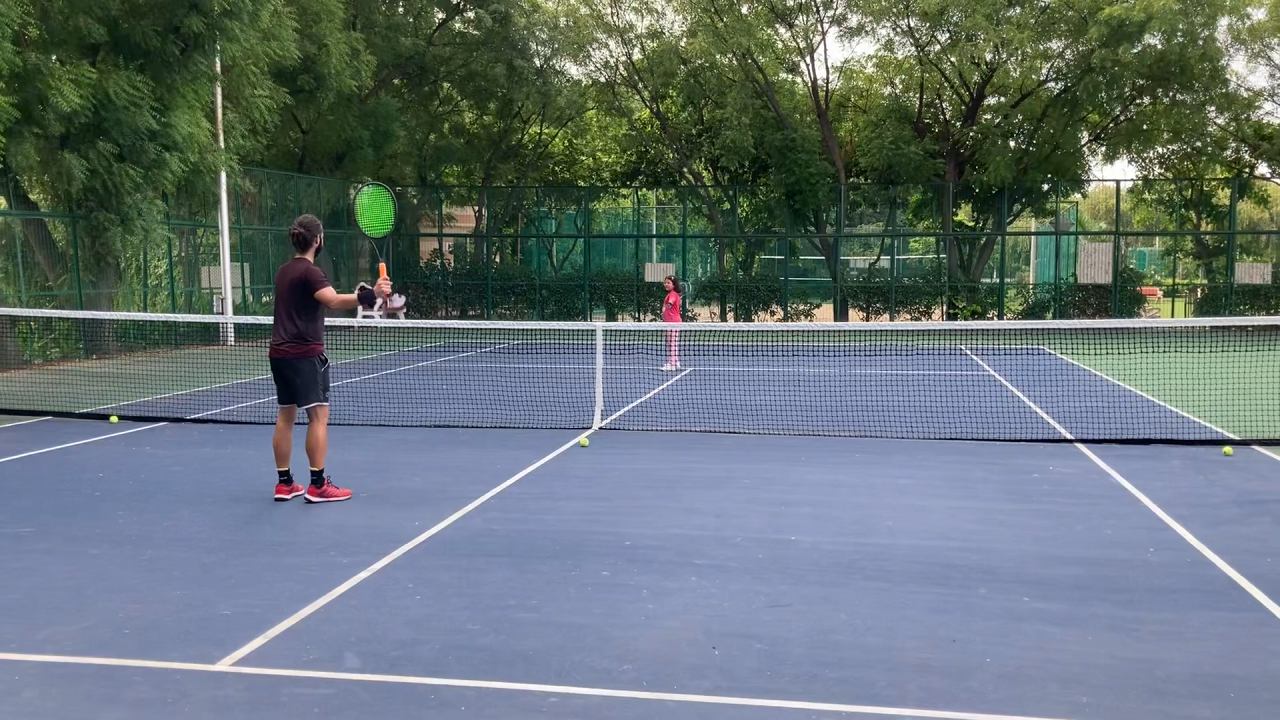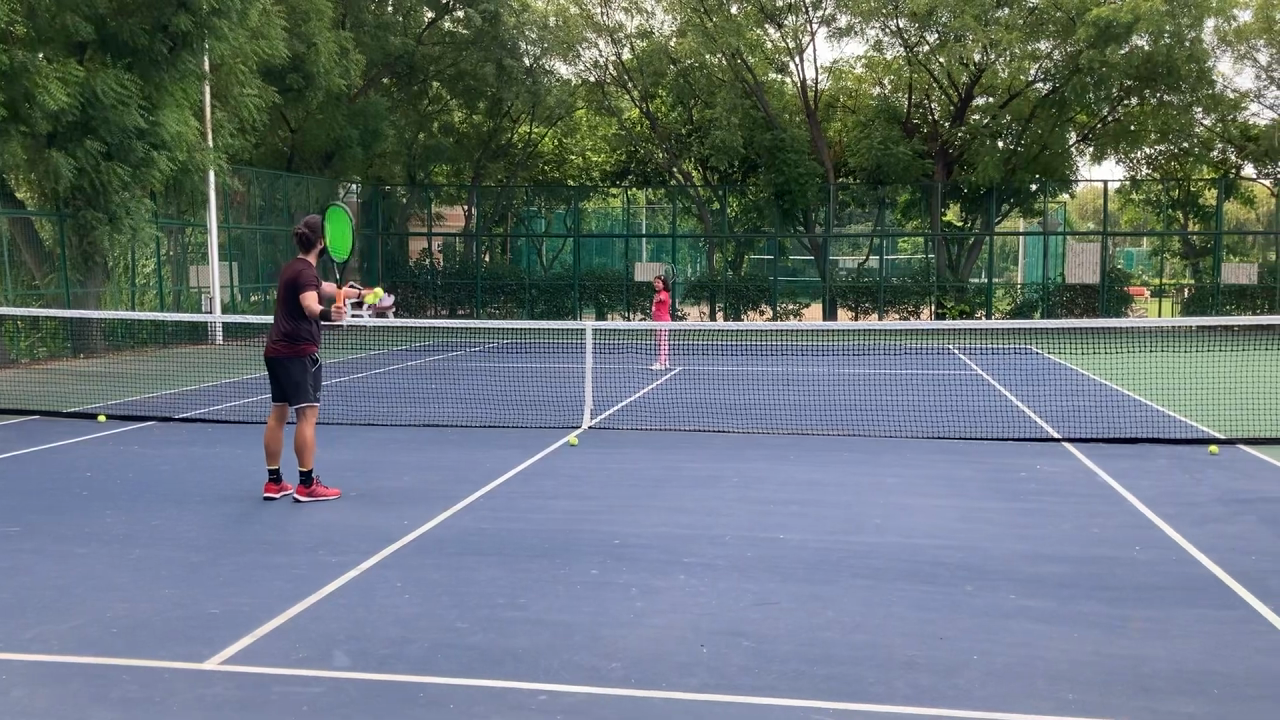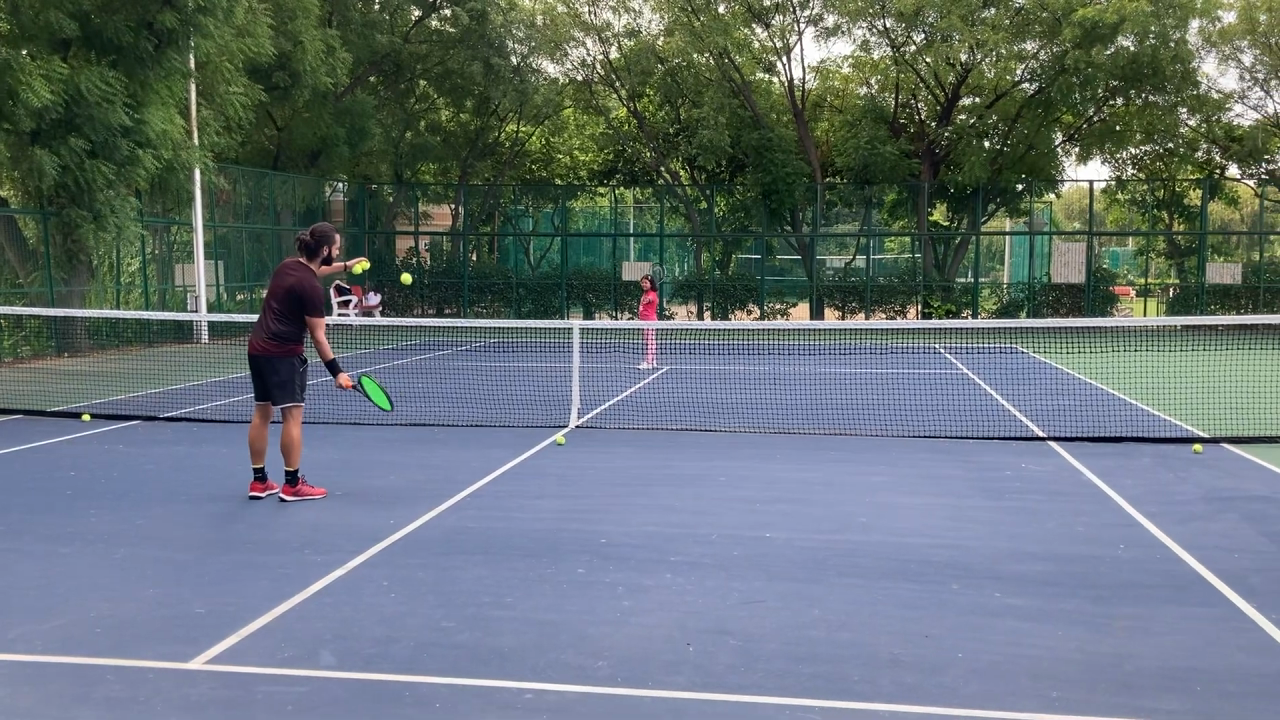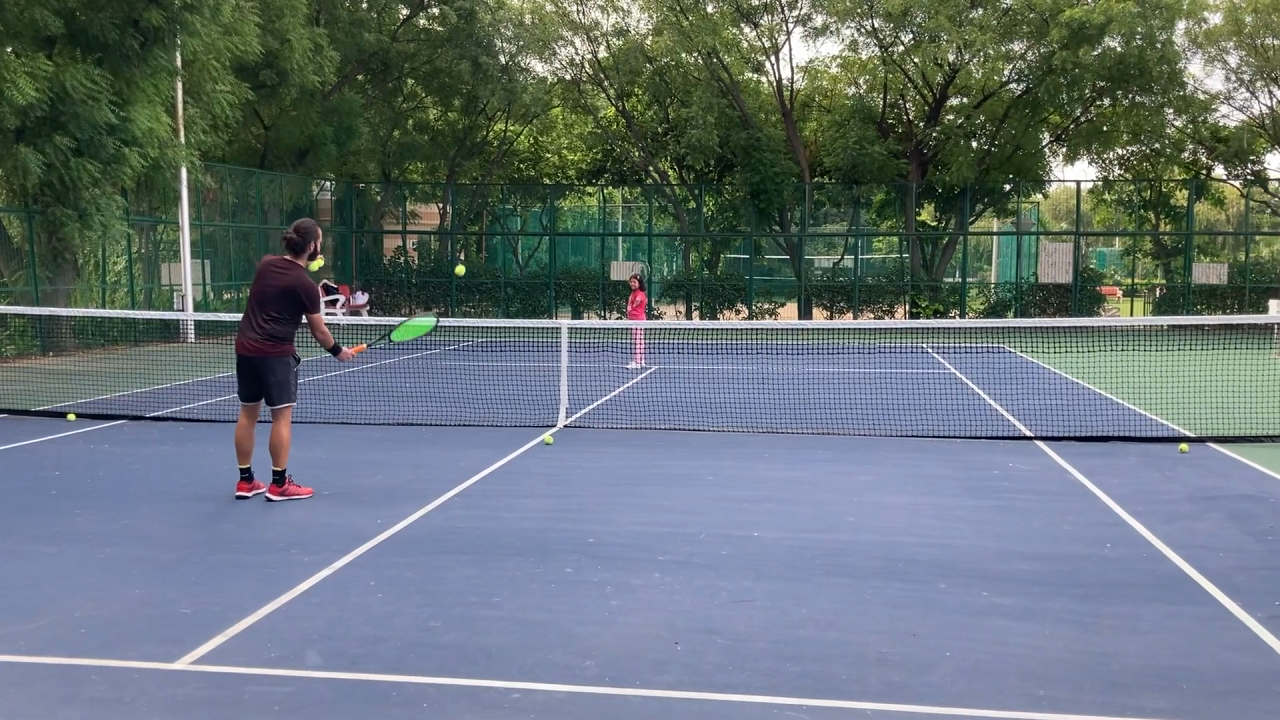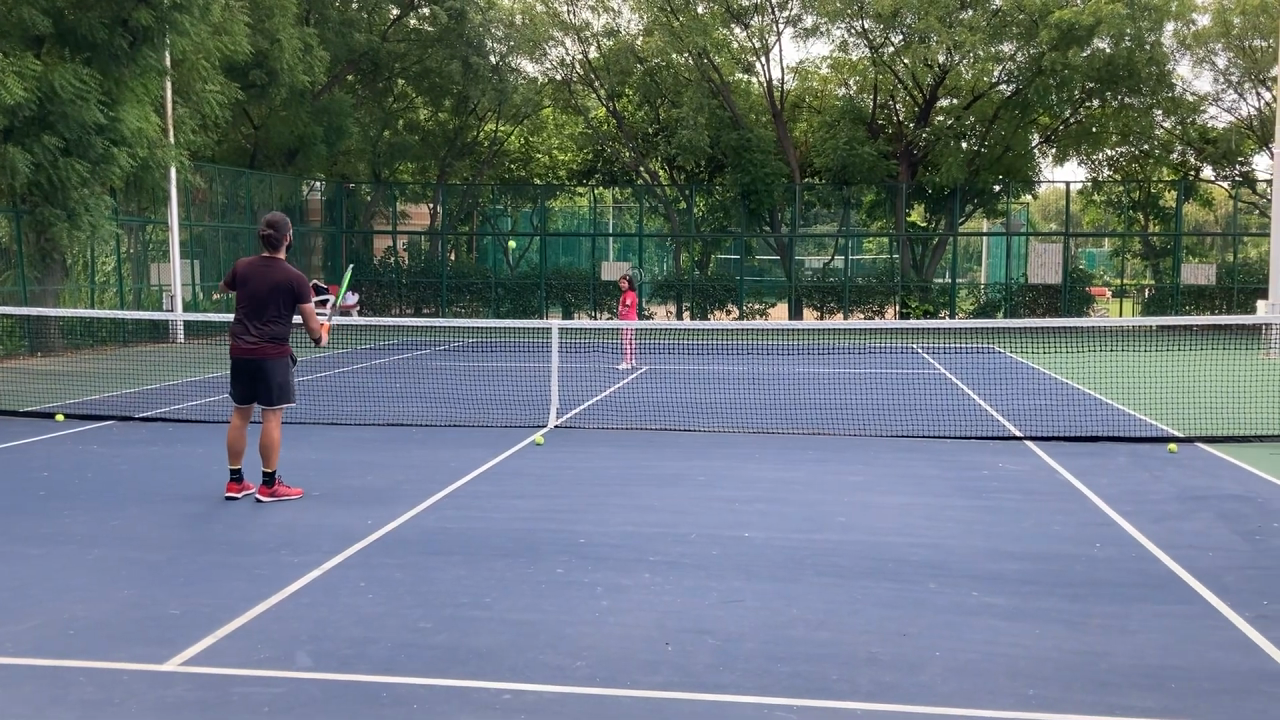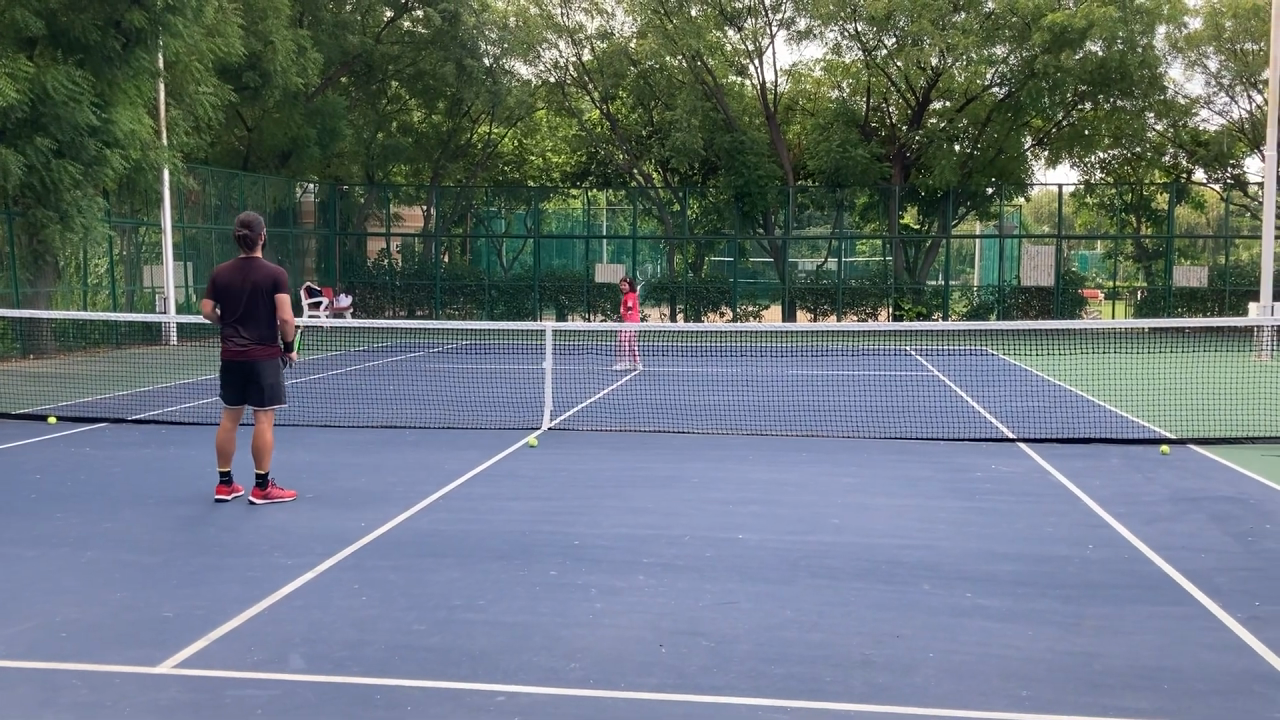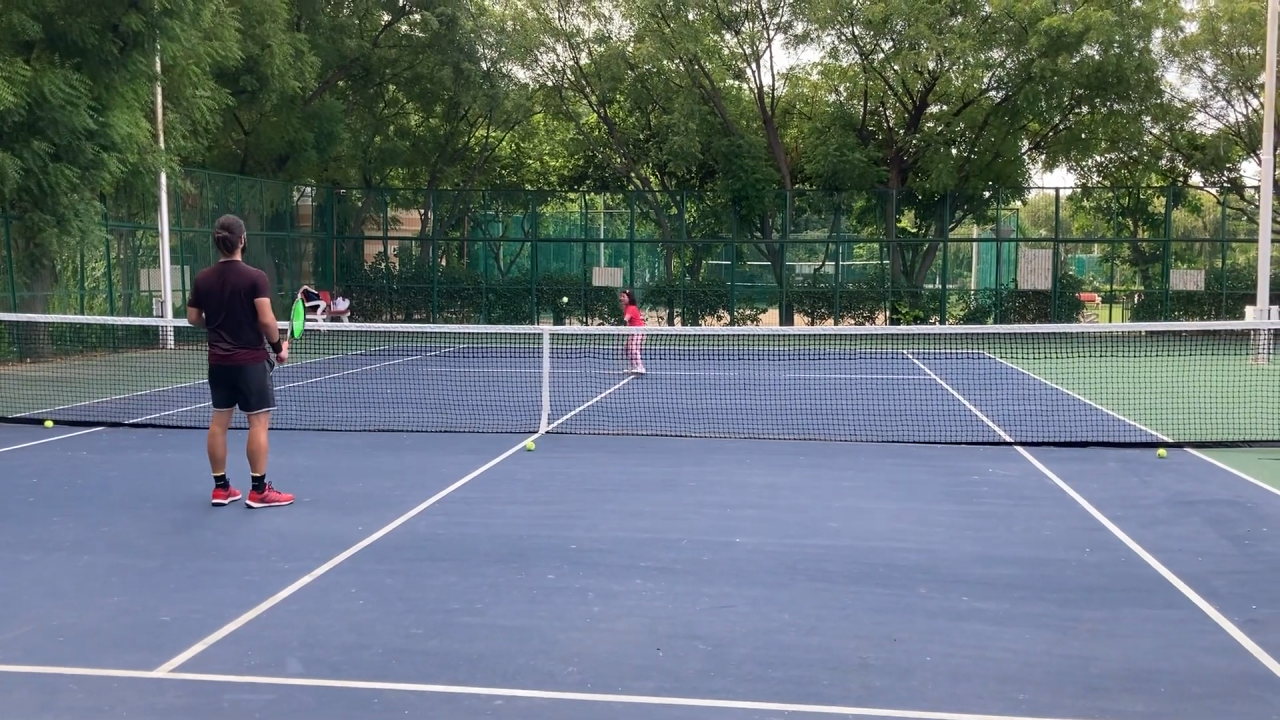
dt=0.4s
person 1, frame 1
left shoulder: (284, 270)
right shoulder: (310, 272)
right elbow: (335, 302)
right wrist: (371, 295)
left hip: (280, 352)
right hip: (304, 353)
left knee: (285, 416)
right knee: (318, 416)
left ankle: (284, 483)
right ankle: (318, 485)
person 1, frame 2
left shoulder: (296, 267)
right shoulder: (305, 273)
left elbow: (323, 287)
right elbow: (310, 307)
left wrist: (351, 292)
right wrist: (328, 313)
left hip: (277, 350)
right hip: (298, 353)
left knee: (278, 415)
right knee: (307, 416)
left ankle: (274, 482)
right ankle: (306, 485)
person 1, frame 3
left shoulder: (287, 266)
right shoulder: (311, 288)
right elbow: (317, 336)
left wrist: (344, 266)
right wrist: (337, 371)
left hip: (258, 348)
right hip: (283, 353)
left knee: (261, 413)
right knee: (292, 416)
left ankle: (259, 481)
right ankle: (292, 484)
person 1, frame 4
left shoulder: (266, 263)
right shoulder: (305, 284)
right elbow: (318, 331)
left wrist: (304, 265)
right wrist: (338, 351)
left hip: (245, 349)
right hip: (276, 354)
left knee: (247, 414)
right knee: (281, 416)
left ankle: (245, 481)
right ankle: (279, 484)
person 1, frame 5
left shoulder: (242, 266)
right shoulder: (295, 278)
left elbow: (224, 288)
right elbow: (312, 323)
right wrist: (320, 338)
left hip: (240, 351)
right hip: (273, 355)
left knee: (240, 416)
right knee: (272, 418)
left ankle: (235, 481)
right ankle: (269, 485)
person 1, frame 6
left shoulder: (220, 273)
right shoulder: (275, 274)
left elbow: (207, 312)
right elbow: (286, 318)
right wrist: (289, 348)
left hip: (231, 356)
right hip: (264, 356)
left knee: (229, 418)
right knee: (264, 419)
left ankle: (225, 483)
right ankle: (262, 487)
person 1, frame 7
left shoulder: (202, 278)
right shoulder: (255, 277)
left elbow: (193, 318)
right elbow: (266, 321)
right wrist: (278, 347)
left hip: (218, 360)
right hip: (250, 360)
left knee: (219, 422)
right knee: (258, 423)
left ankle: (221, 488)
right ankle: (259, 490)
